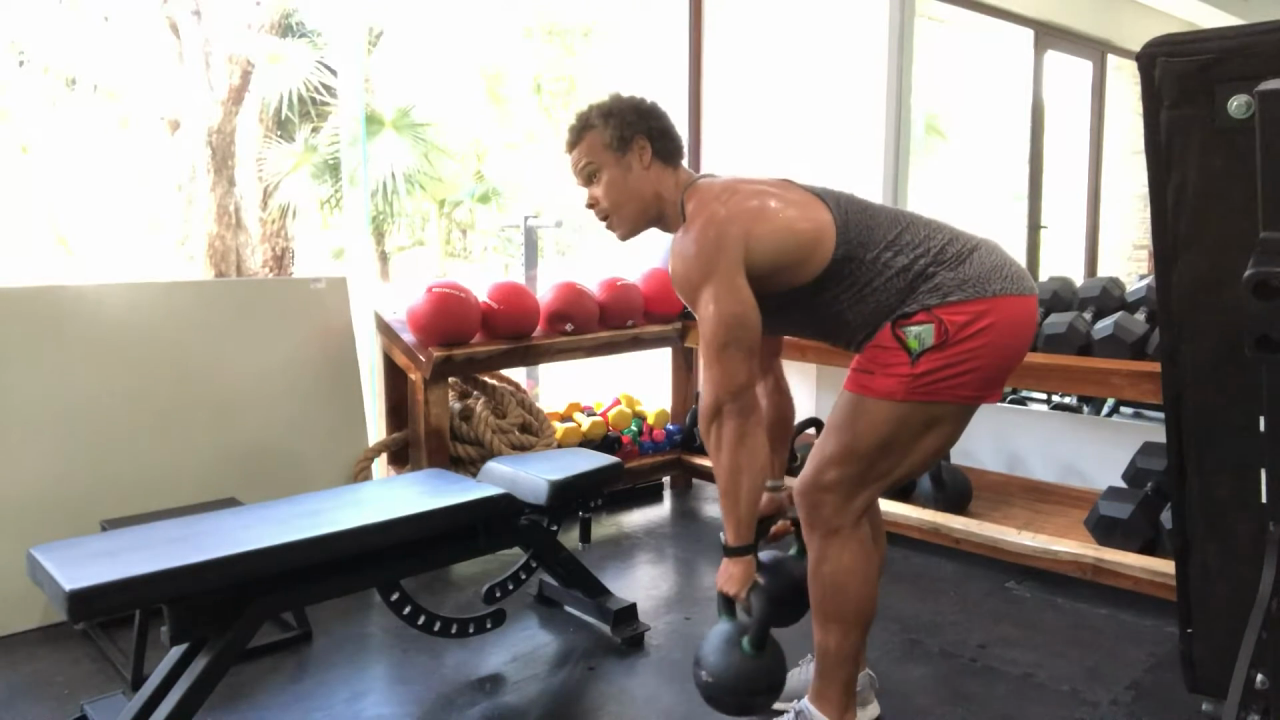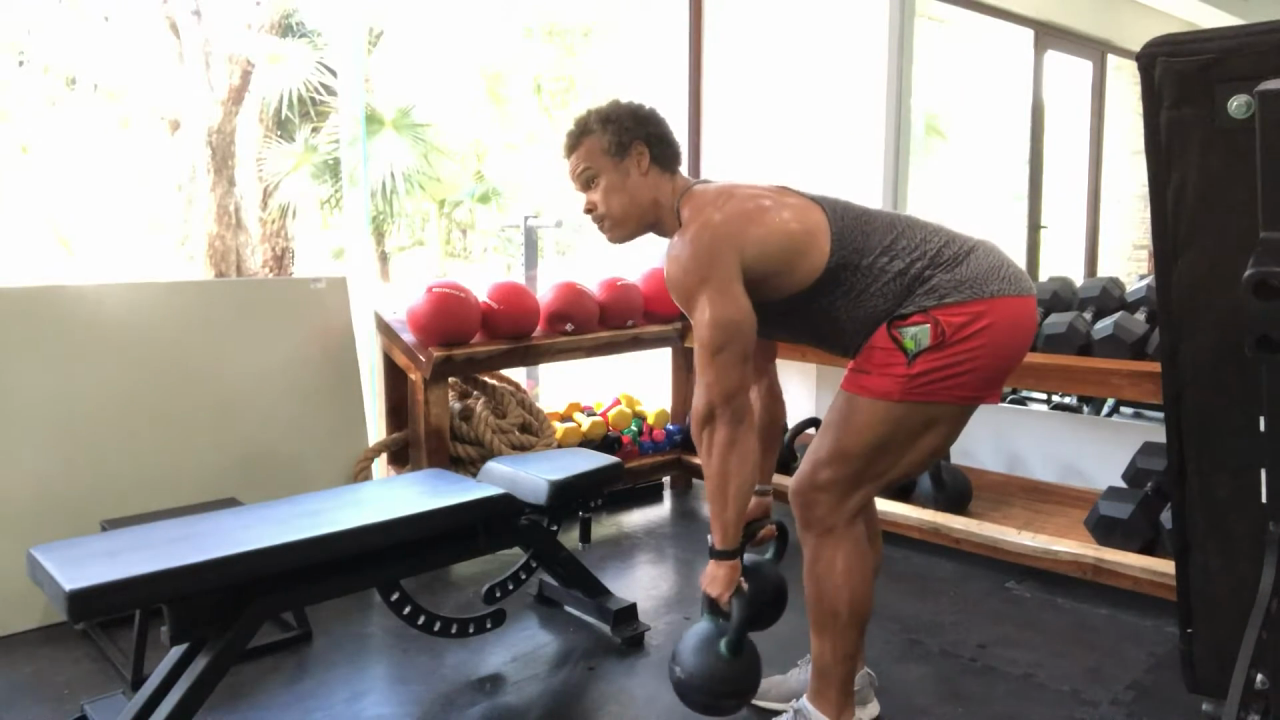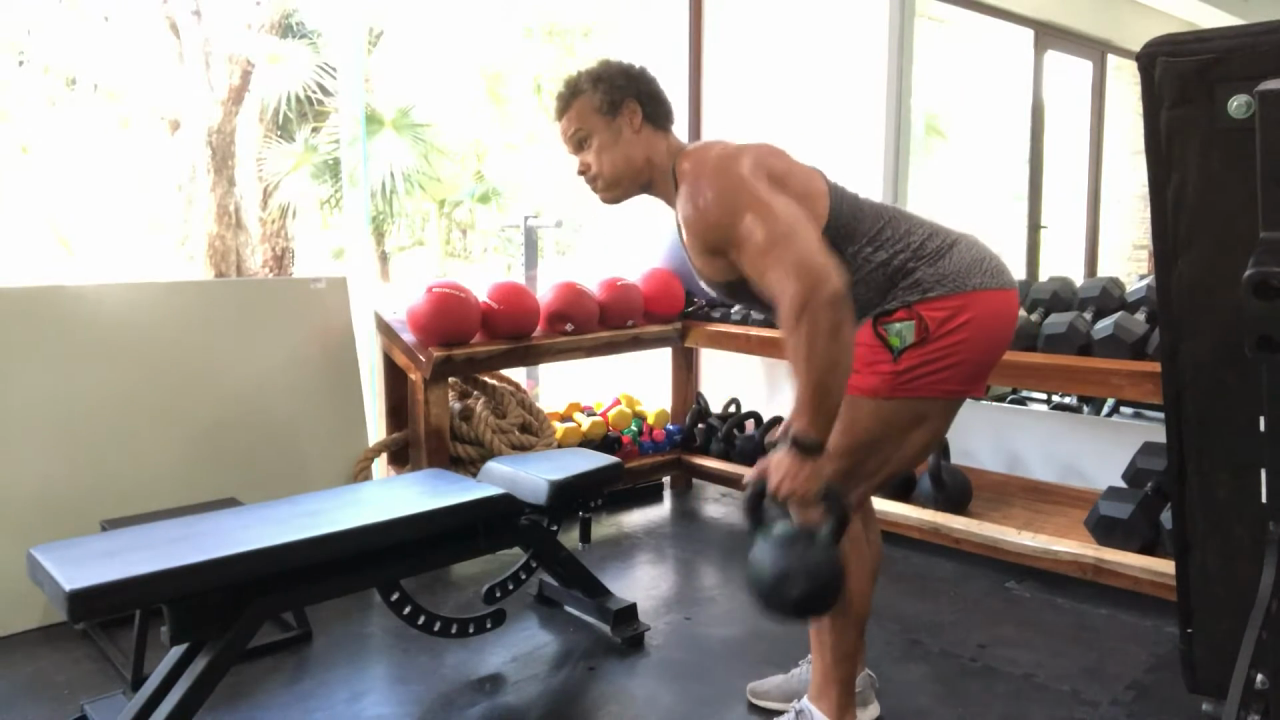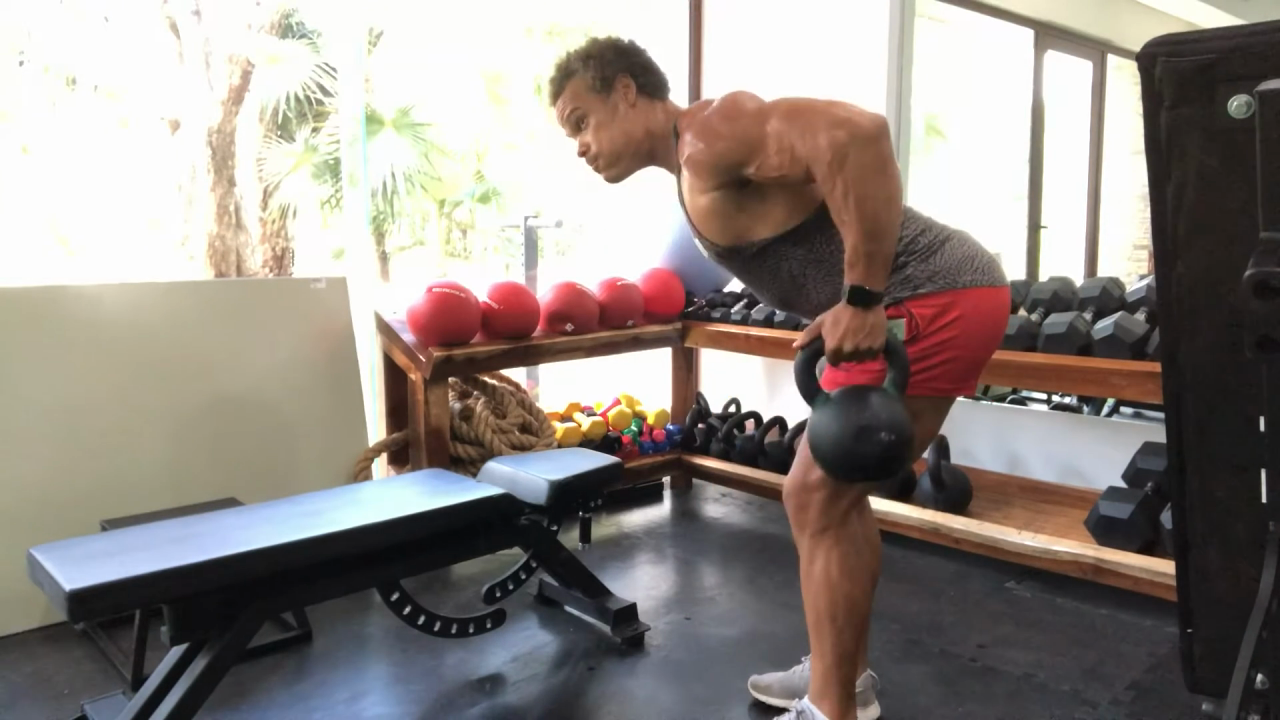
dt=0.4s
person 1, frame 1
left shoulder: (702, 240)
right shoulder: (727, 216)
left elbow: (728, 406)
right elbow: (763, 382)
left wrist: (736, 549)
right wrist: (771, 487)
left hip: (962, 311)
right hip: (983, 298)
left knee: (829, 501)
right knee: (845, 494)
person 1, frame 2
left shoulder: (699, 244)
right shoulder: (722, 225)
left elbow: (720, 411)
right elbow: (755, 388)
left wrist: (724, 552)
right wrist: (752, 501)
left hip: (962, 313)
right hip: (980, 299)
left knee: (823, 501)
right knee: (841, 492)
person 1, frame 3
left shoulder: (708, 185)
right shoulder: (701, 195)
left elbow: (817, 292)
right elbow: (808, 293)
left wrist: (805, 445)
right wrist: (806, 431)
left hip: (944, 305)
right hip: (960, 295)
left knee: (821, 499)
right knee: (837, 493)
person 1, frame 4
left shoulder: (711, 136)
right shoulder: (699, 164)
left elbow: (858, 135)
left wrist: (860, 298)
right wrist: (848, 306)
left hip: (932, 301)
right hip: (950, 290)
left knee: (815, 498)
right knee: (836, 492)
